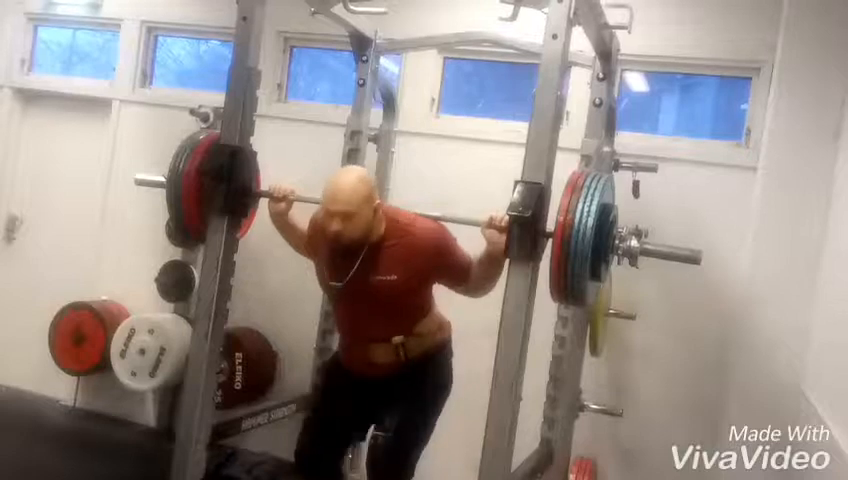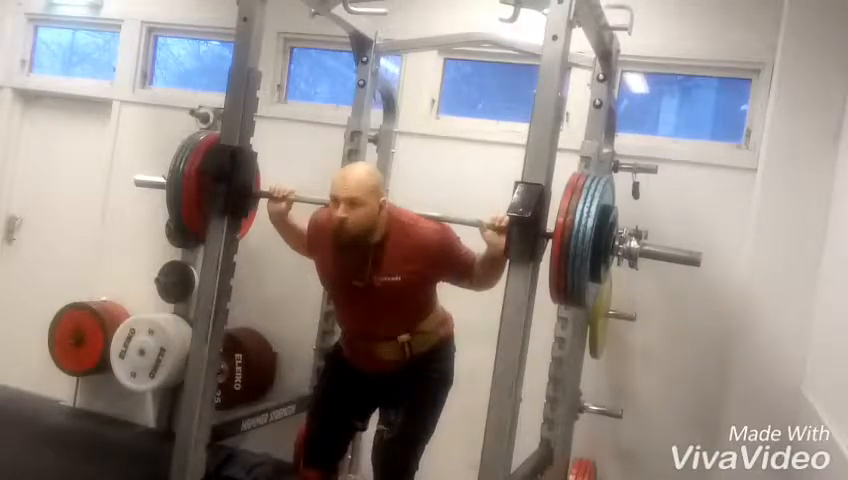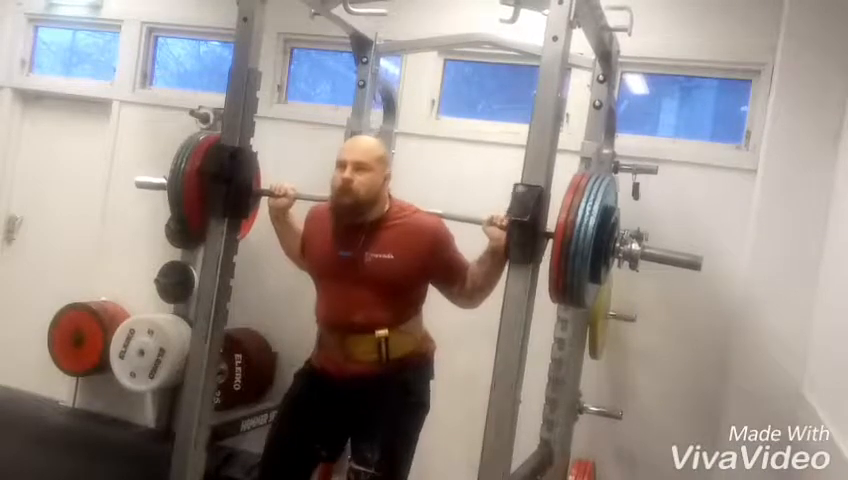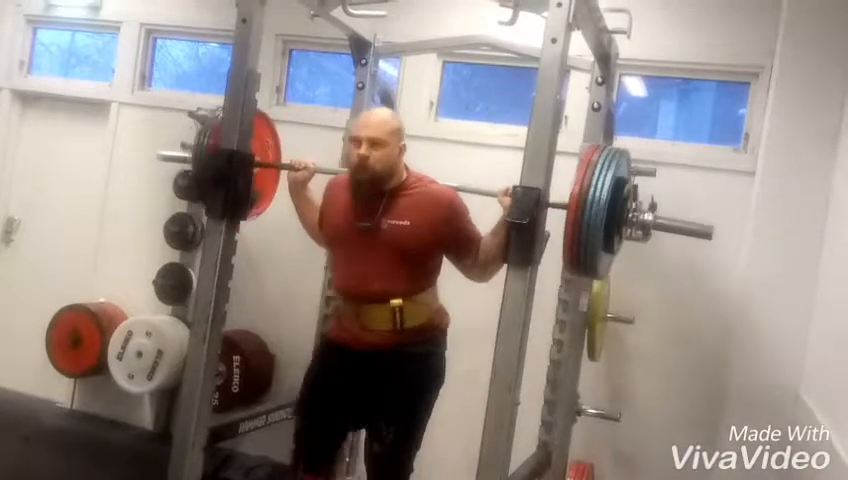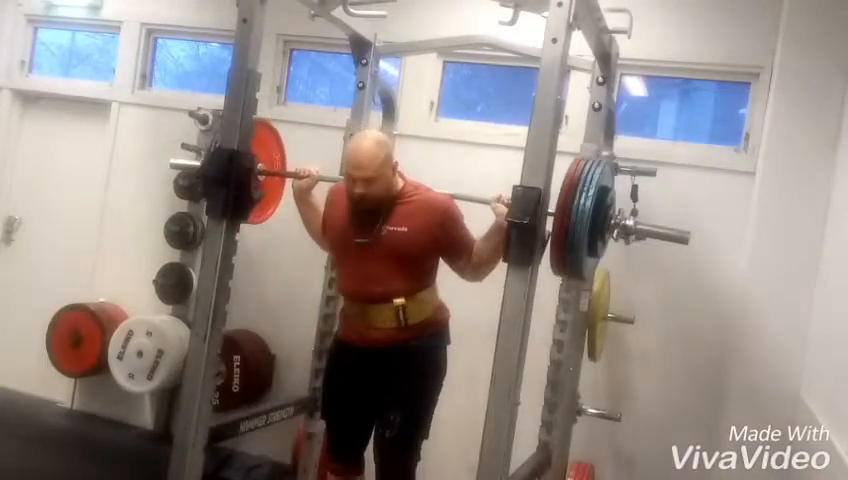
dt=0.7s
person 1, frame 1
left shoulder: (423, 239)
right shoulder: (325, 227)
left elbow: (473, 284)
left wrist: (495, 253)
right wrist: (281, 217)
left hip: (417, 369)
right hip: (352, 364)
person 1, frame 2
left shoulder: (426, 239)
right shoulder: (324, 226)
left elbow: (477, 278)
left wrist: (496, 253)
right wrist: (279, 218)
left hip: (420, 362)
right hip: (354, 355)
right knee: (317, 452)
person 1, frame 3
left shoulder: (423, 231)
right shoulder: (319, 219)
left elbow: (467, 293)
left wrist: (497, 252)
right wrist: (279, 215)
left hip: (394, 379)
right hip: (326, 369)
person 1, frame 4
left shoulder: (438, 202)
right shoulder: (338, 190)
left elbow: (480, 267)
left wrist: (510, 221)
right wrist: (297, 188)
left hip: (408, 352)
right hip: (343, 340)
right knee: (312, 448)
person 1, frame 5
left shoulder: (435, 208)
right shoulder: (338, 198)
left elbow: (473, 267)
left wrist: (501, 228)
right wrist: (303, 195)
left hip: (413, 347)
right hip: (352, 340)
right knee: (341, 451)
